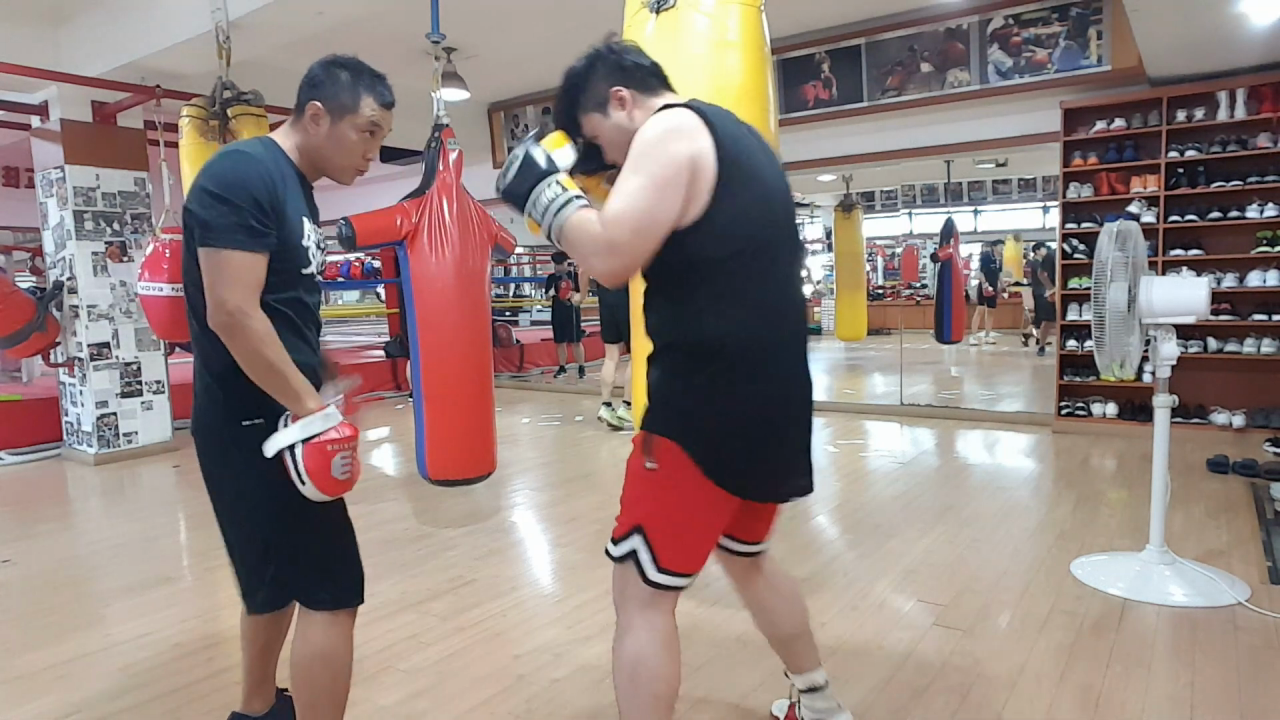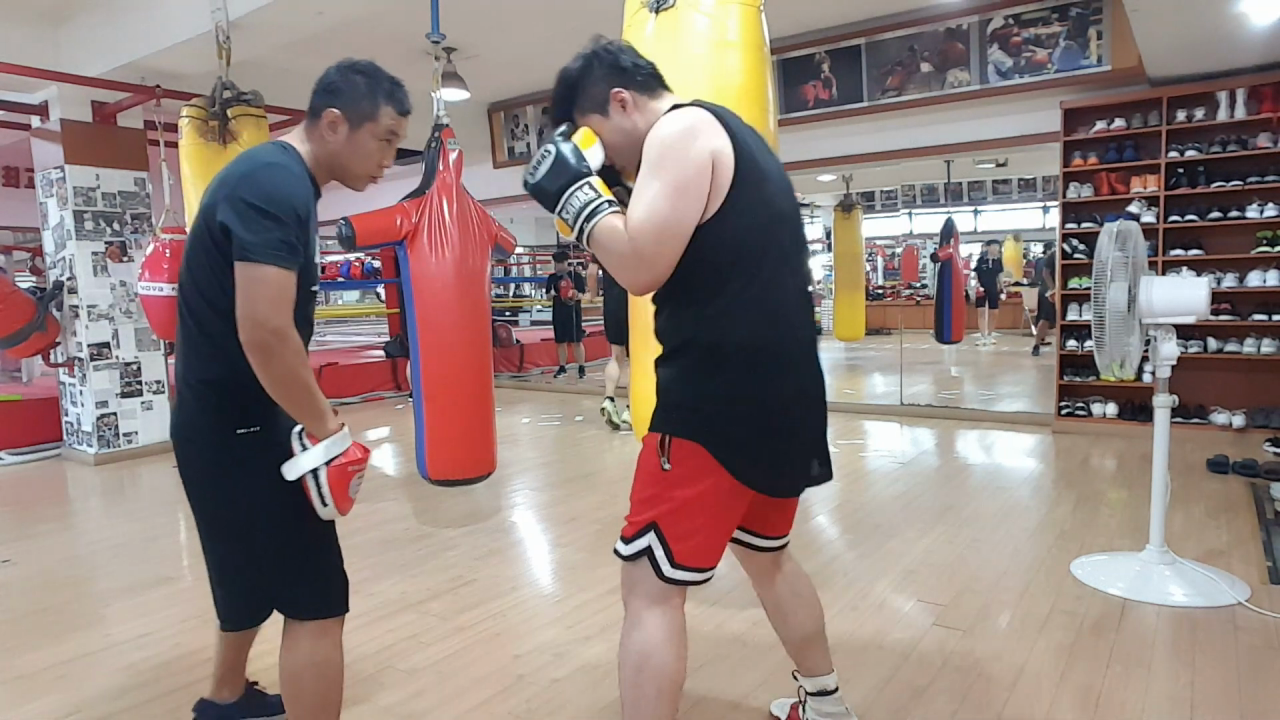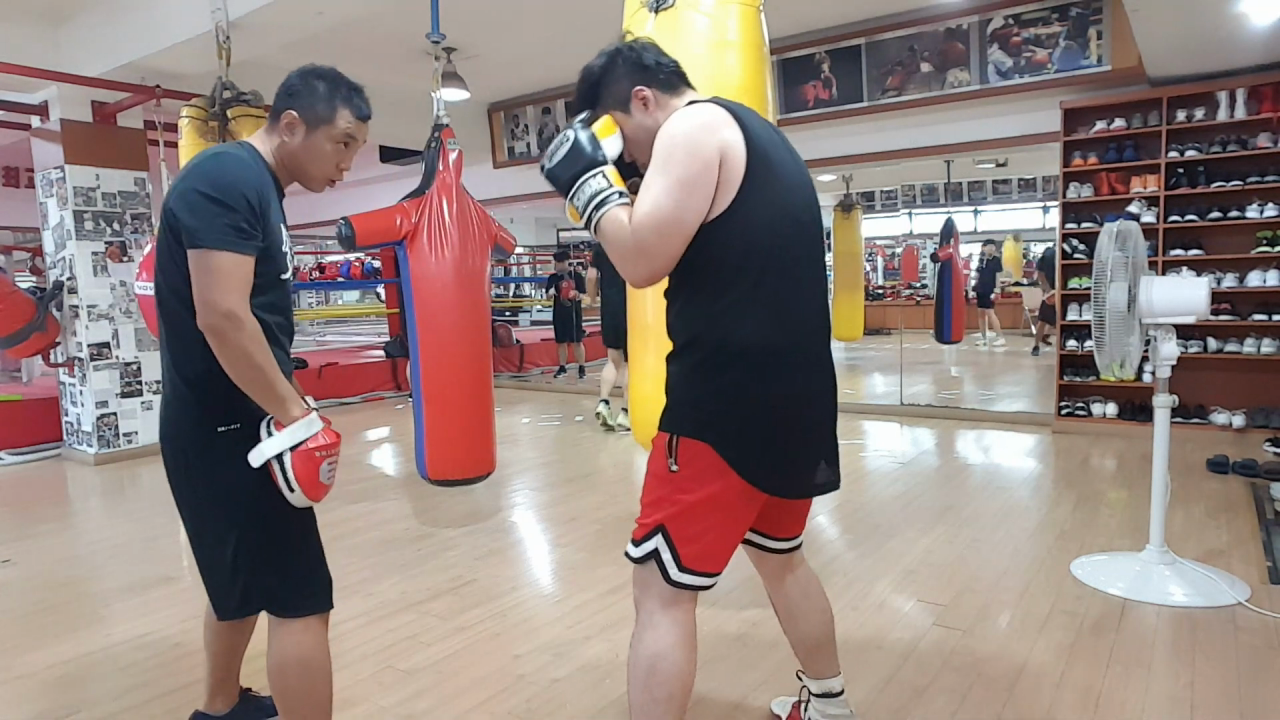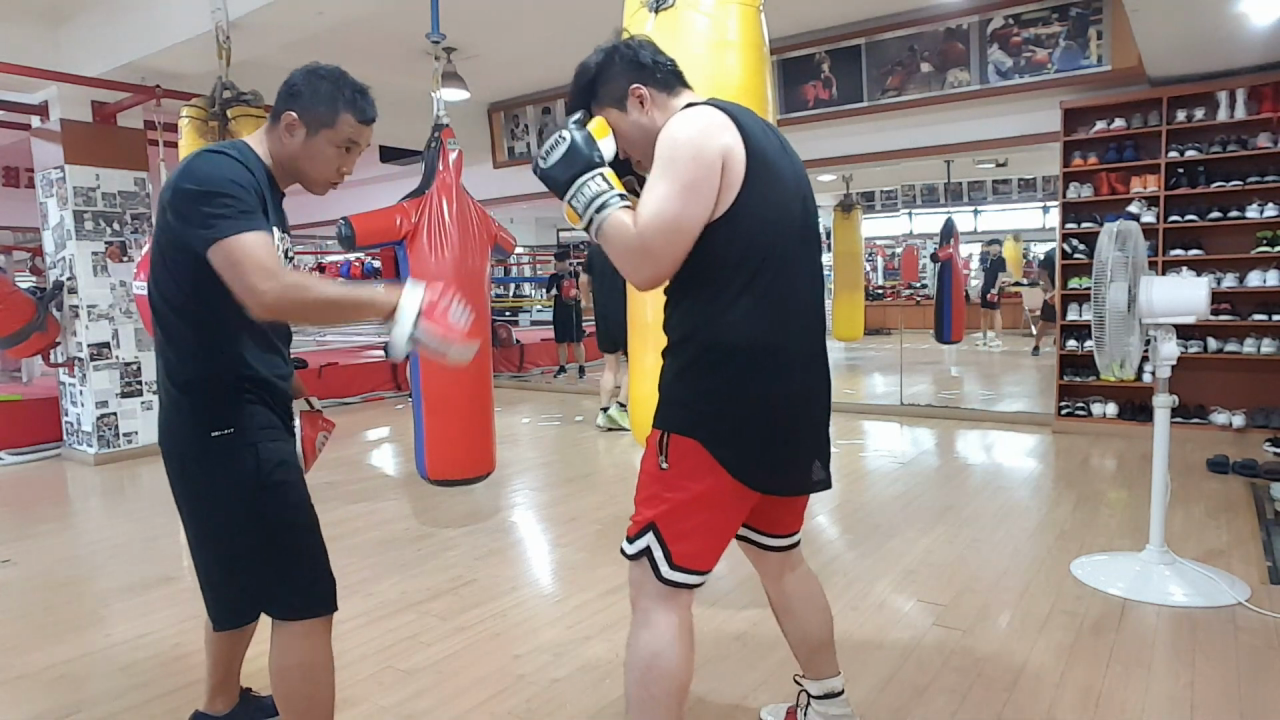
dt=0.4s
person 1, frame 1
left shoulder: (672, 130)
right shoulder: (739, 140)
left elbow: (610, 260)
left wrist: (543, 189)
right wrist: (604, 182)
left hip: (703, 404)
right hip: (773, 396)
left knee: (641, 593)
right knee: (744, 557)
person 1, frame 2
left shoulder: (681, 130)
right shoulder: (731, 132)
left elbow: (641, 268)
left wrist: (575, 192)
right wrist: (594, 190)
left hip: (714, 399)
right hip: (777, 393)
left knee: (648, 587)
right knee: (765, 552)
person 1, frame 3
left shoulder: (695, 126)
right shoulder: (758, 134)
left elbow: (641, 260)
left wrist: (588, 179)
right wrist: (611, 179)
left hip: (725, 399)
right hip: (796, 393)
left knee: (661, 590)
right knee: (779, 554)
person 1, frame 4
left shoulder: (695, 130)
right shoulder: (755, 133)
left elbow: (645, 263)
left wrist: (585, 180)
right wrist: (609, 185)
left hip: (720, 397)
right hip: (791, 392)
left knee: (657, 589)
right knee: (778, 554)
person 2, frame 1
left shoulder: (296, 192)
right shoulder: (244, 174)
right elbow: (232, 314)
left wrist: (311, 403)
right wrist: (313, 406)
left hip: (275, 417)
right hip: (255, 419)
left knee: (278, 575)
right knee: (331, 589)
person 2, frame 2
left shoulder: (278, 178)
right shoulder: (274, 183)
right elbow: (265, 333)
left wrist: (309, 420)
right wrist: (327, 429)
left hip: (231, 417)
right hip: (239, 423)
left knee: (260, 573)
right knee: (316, 601)
person 2, frame 3
left shoulder: (253, 186)
right shoulder: (227, 177)
right elbow: (221, 316)
left wrist: (284, 405)
right wrist: (293, 414)
left hip: (230, 420)
right hip: (225, 423)
left knee: (244, 574)
right knee: (300, 597)
person 2, frame 4
left shoulder: (259, 191)
right shoulder: (215, 176)
right elbow: (269, 294)
left wrist: (290, 394)
right wrist: (397, 301)
left hip: (238, 419)
right hip: (224, 425)
left knee: (248, 578)
right knee: (304, 602)
